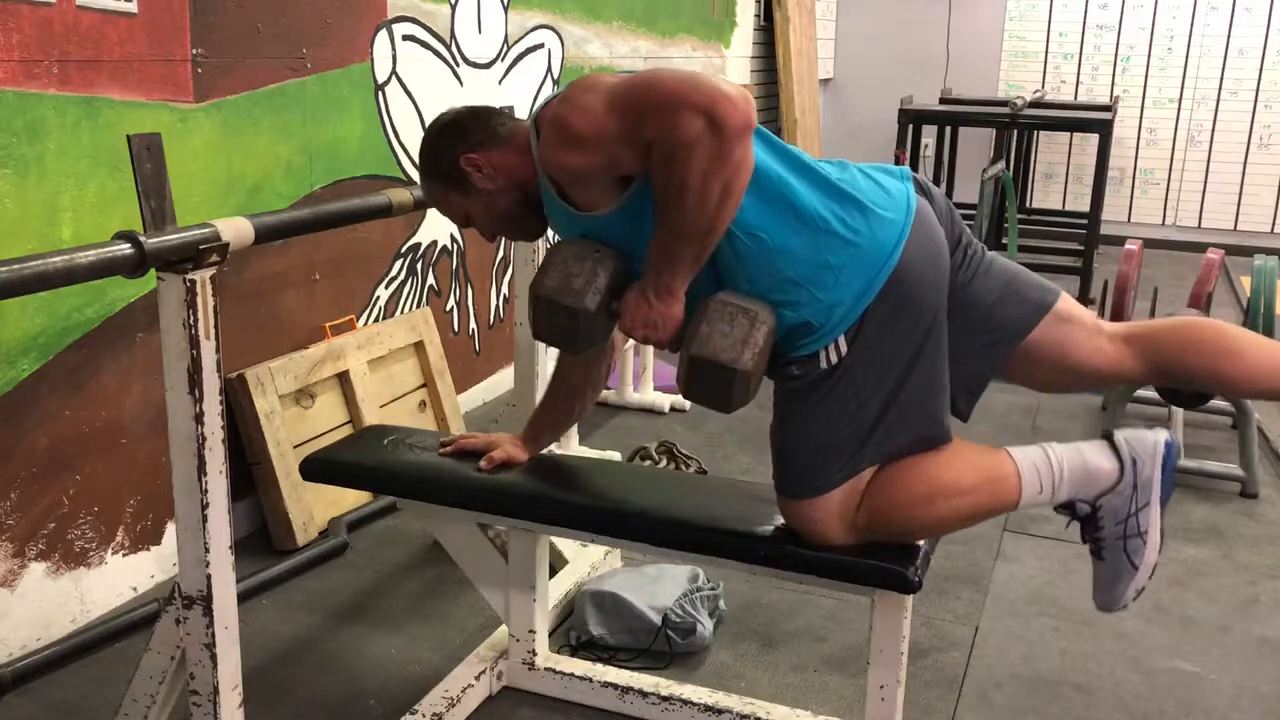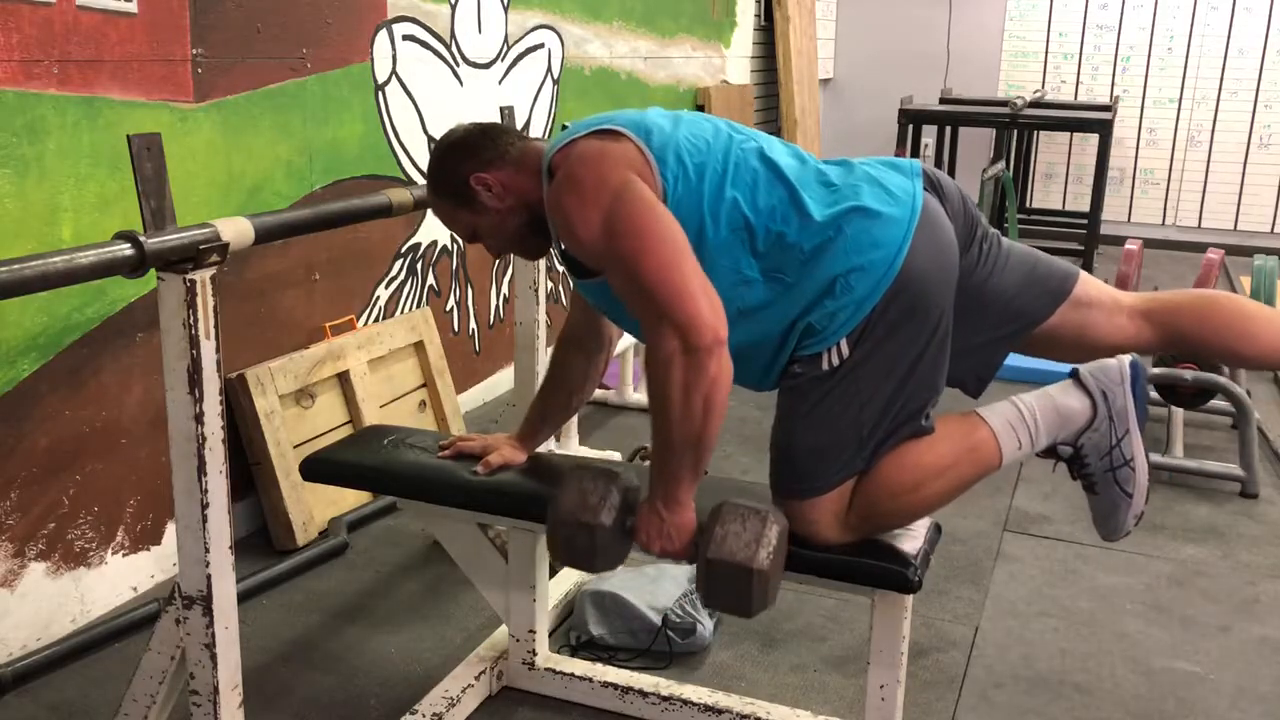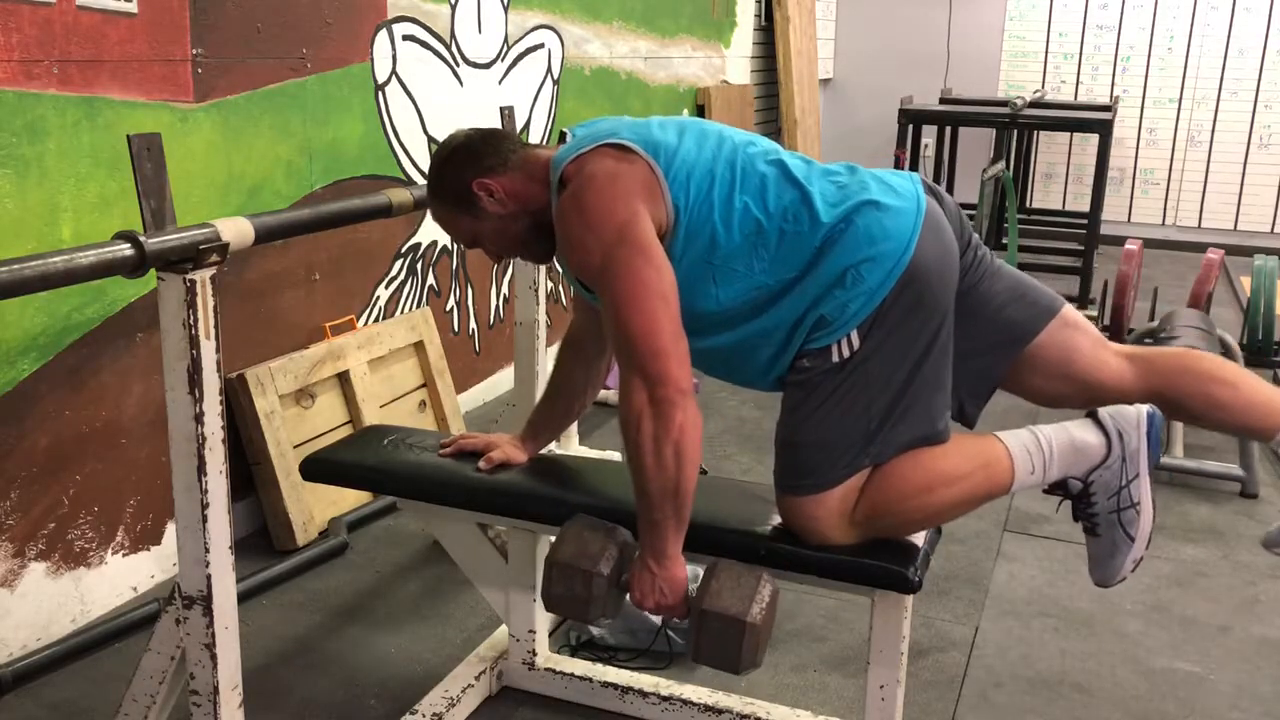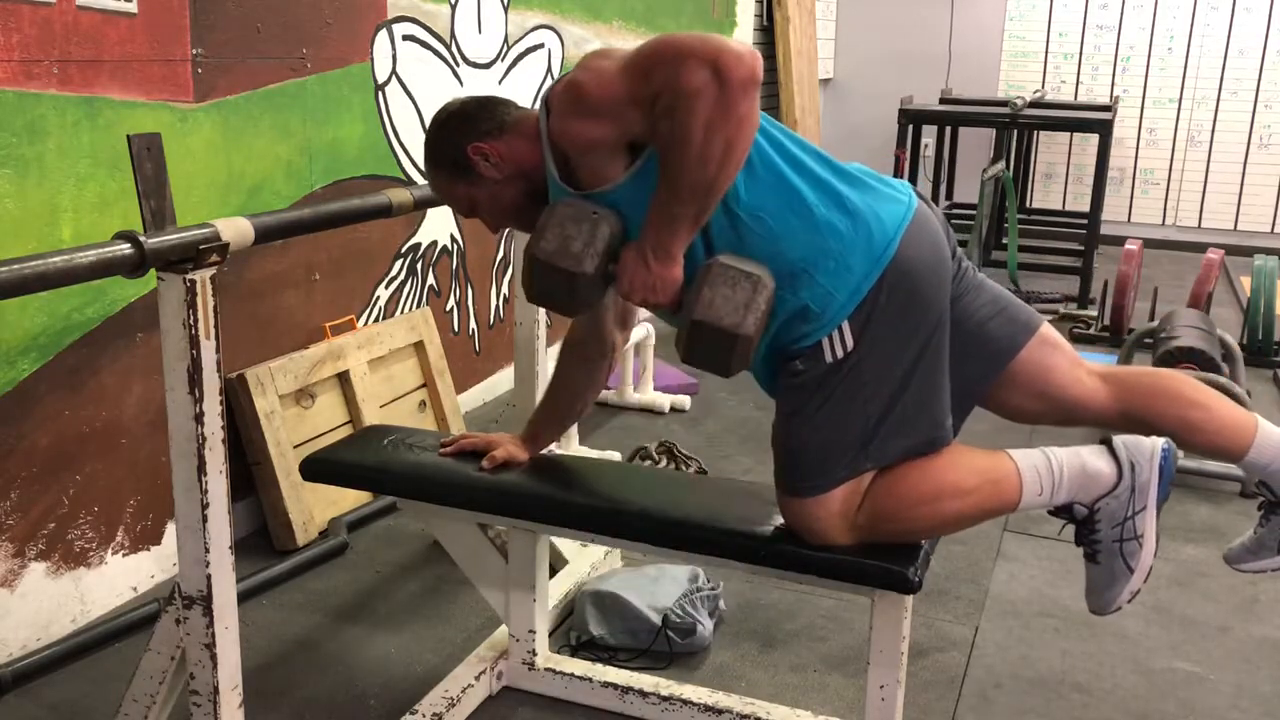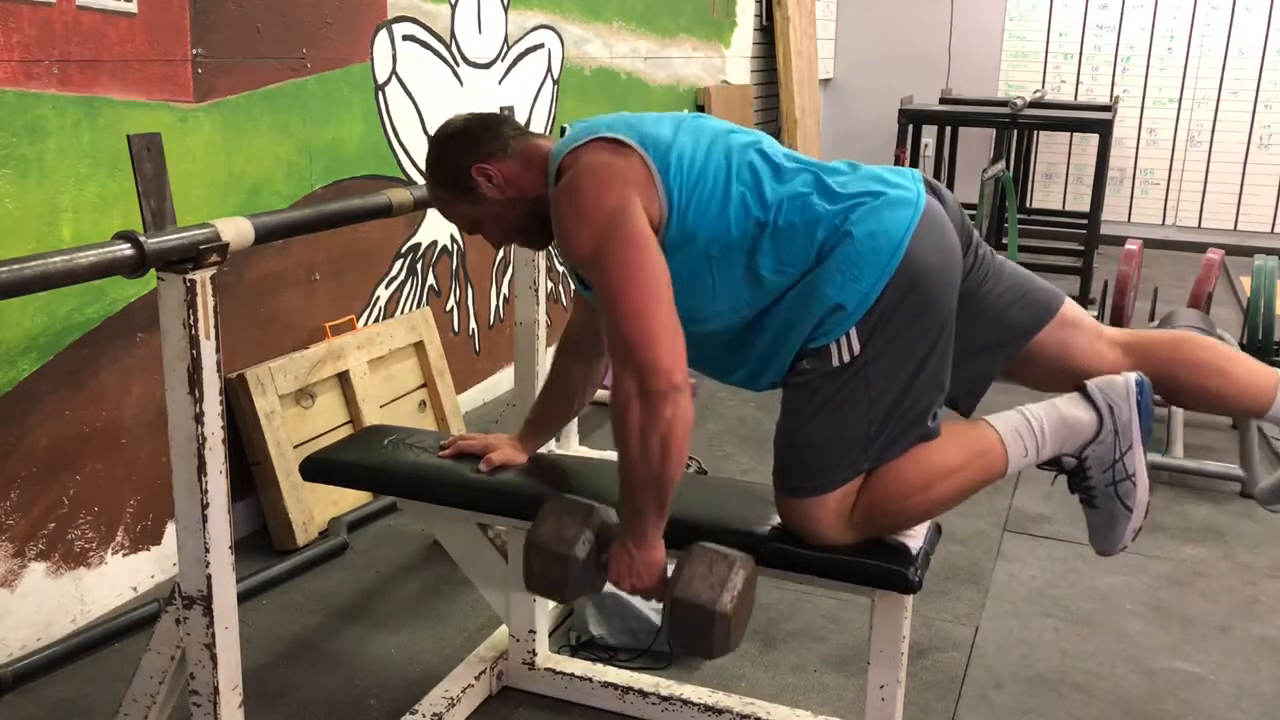
dt=1s
person 1, frame 1
left shoulder: (569, 133)
right shoulder: (582, 193)
left elbow: (719, 113)
left wrist: (665, 285)
right wrist: (528, 440)
left hip: (855, 277)
right hip: (896, 224)
left knee: (827, 516)
right knee: (1119, 349)
left ankle: (1095, 471)
person 1, frame 2
left shoulder: (583, 193)
right shoulder: (599, 165)
left elbow: (697, 337)
right elbow: (589, 332)
left wrist: (671, 499)
right wrist: (524, 439)
left hip: (867, 273)
right hip: (908, 211)
left knee: (820, 517)
right knee: (1136, 320)
left ankle: (1062, 414)
person 1, frame 3
left shoulder: (593, 206)
right shoulder: (595, 173)
left elbow: (660, 388)
right elbow: (593, 336)
left wrist: (660, 553)
right wrist: (527, 442)
left hip: (869, 274)
right hip: (908, 225)
left knee: (821, 517)
right knee: (1116, 369)
left ankle: (1076, 452)
person 1, frame 4
left shoulder: (579, 110)
right shoulder: (583, 194)
left elbow: (727, 71)
right elbow: (597, 334)
left wrist: (663, 245)
right wrist: (530, 440)
left hip: (854, 279)
right hip: (894, 244)
left knee: (827, 517)
right knee: (1090, 389)
left ankle: (1092, 478)
person 1, frame 5
left shoulder: (587, 196)
right shoulder: (597, 168)
left elbow: (657, 378)
right elbow: (591, 337)
left wrist: (641, 538)
right wrist: (525, 440)
left hip: (868, 271)
right hip: (909, 221)
left knee: (822, 515)
right knee: (1105, 354)
left ankle: (1067, 429)
